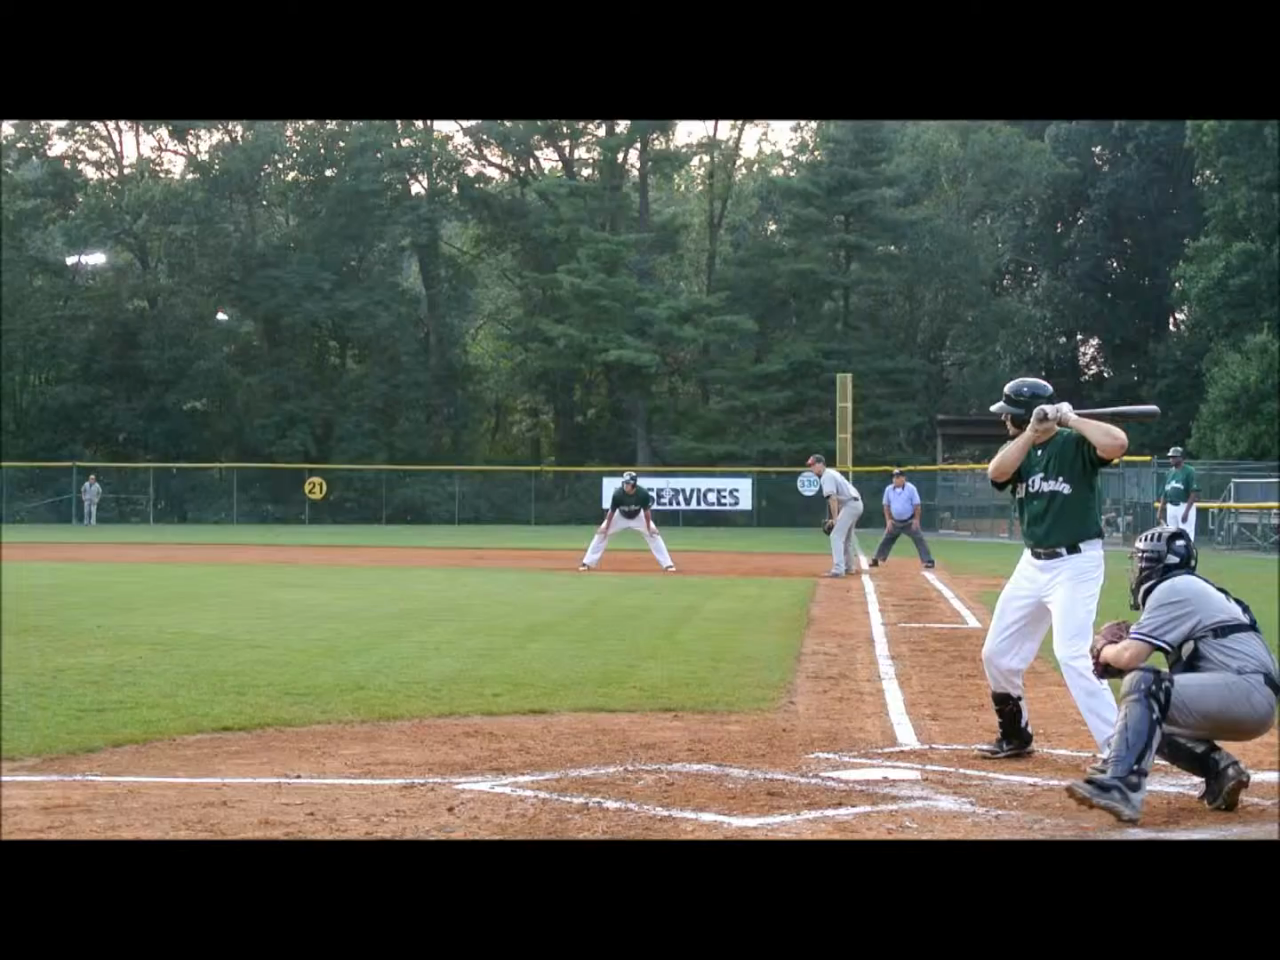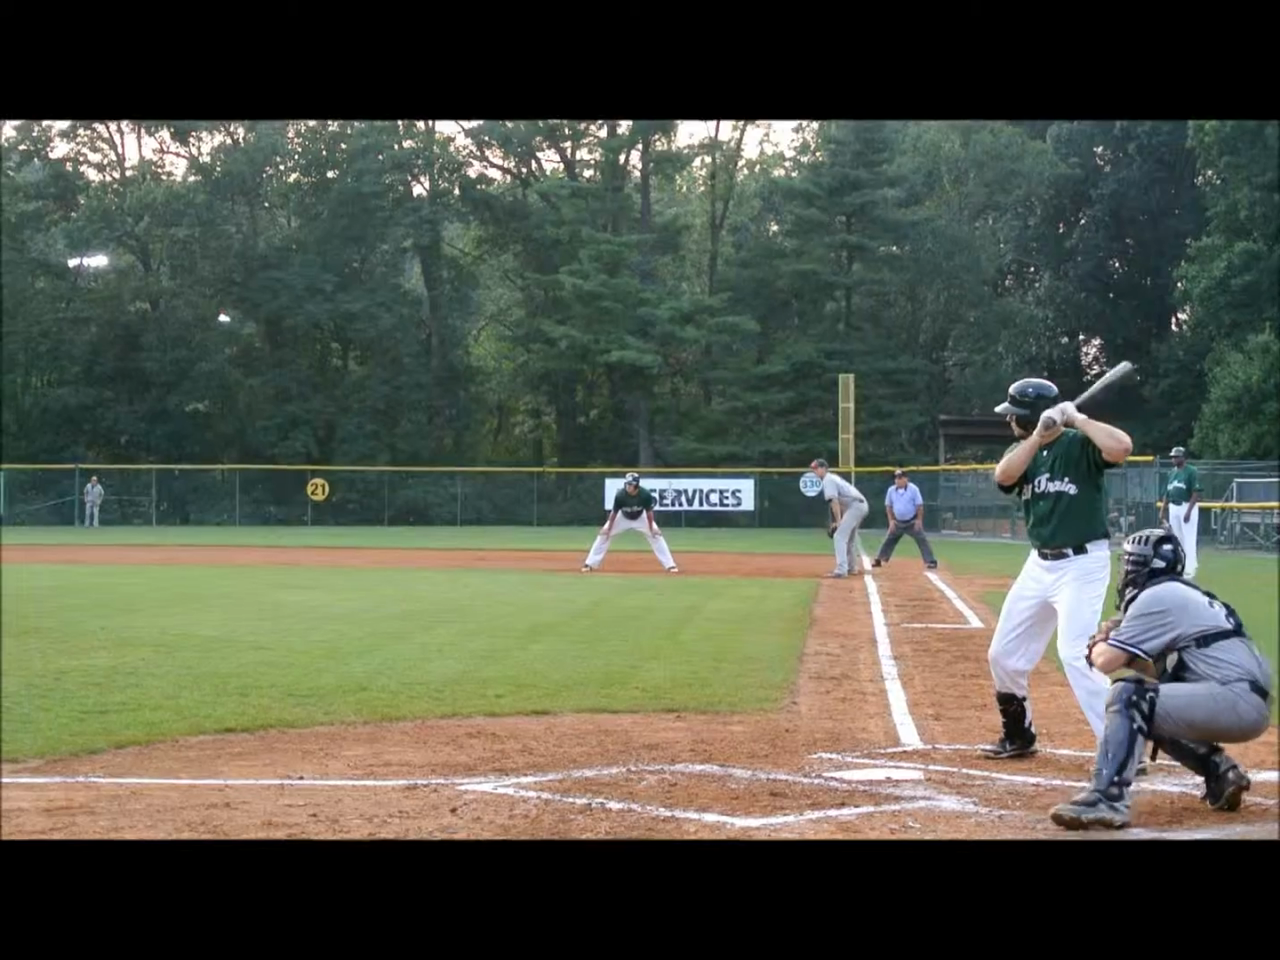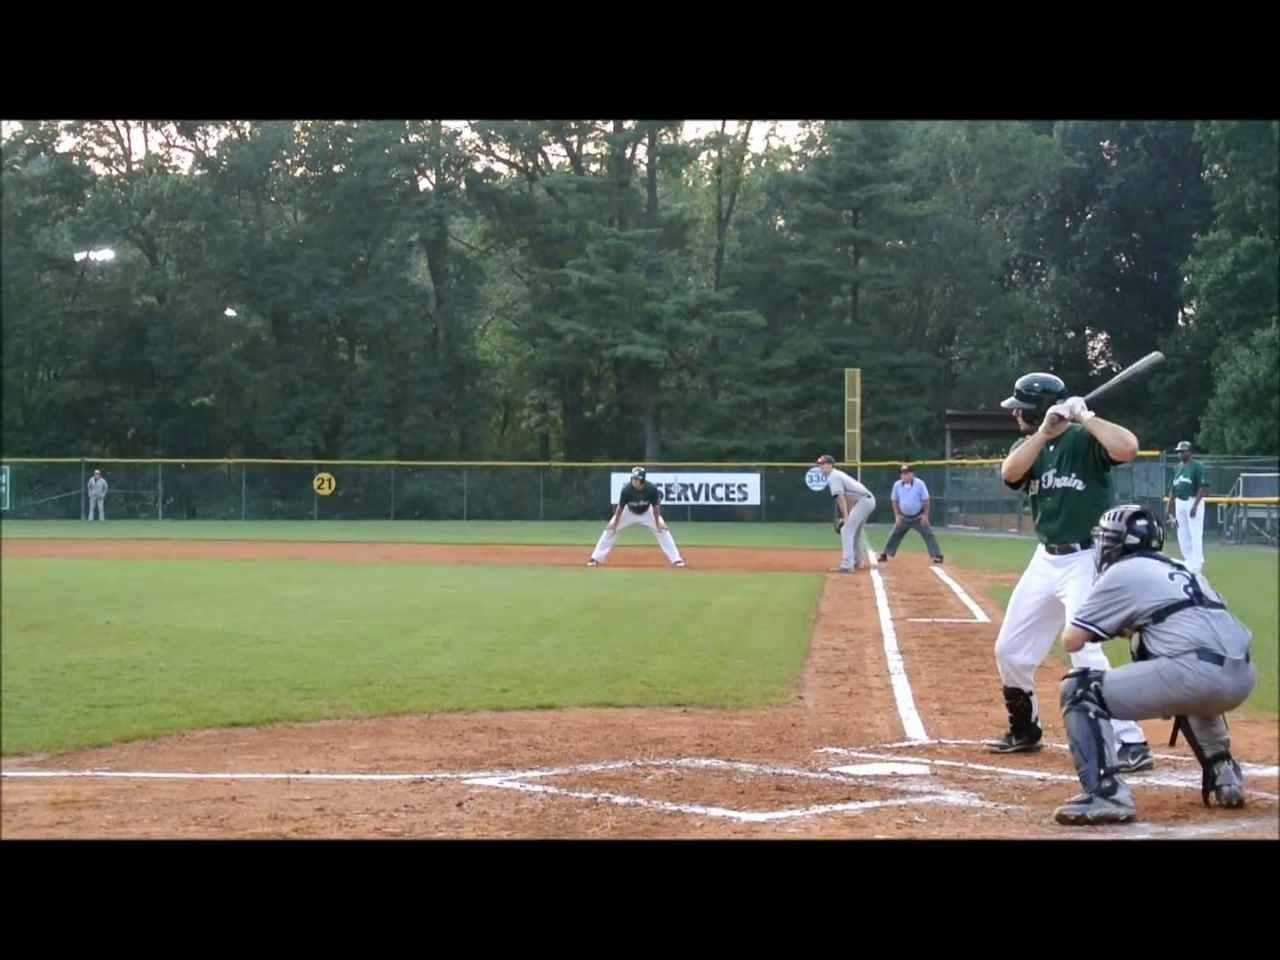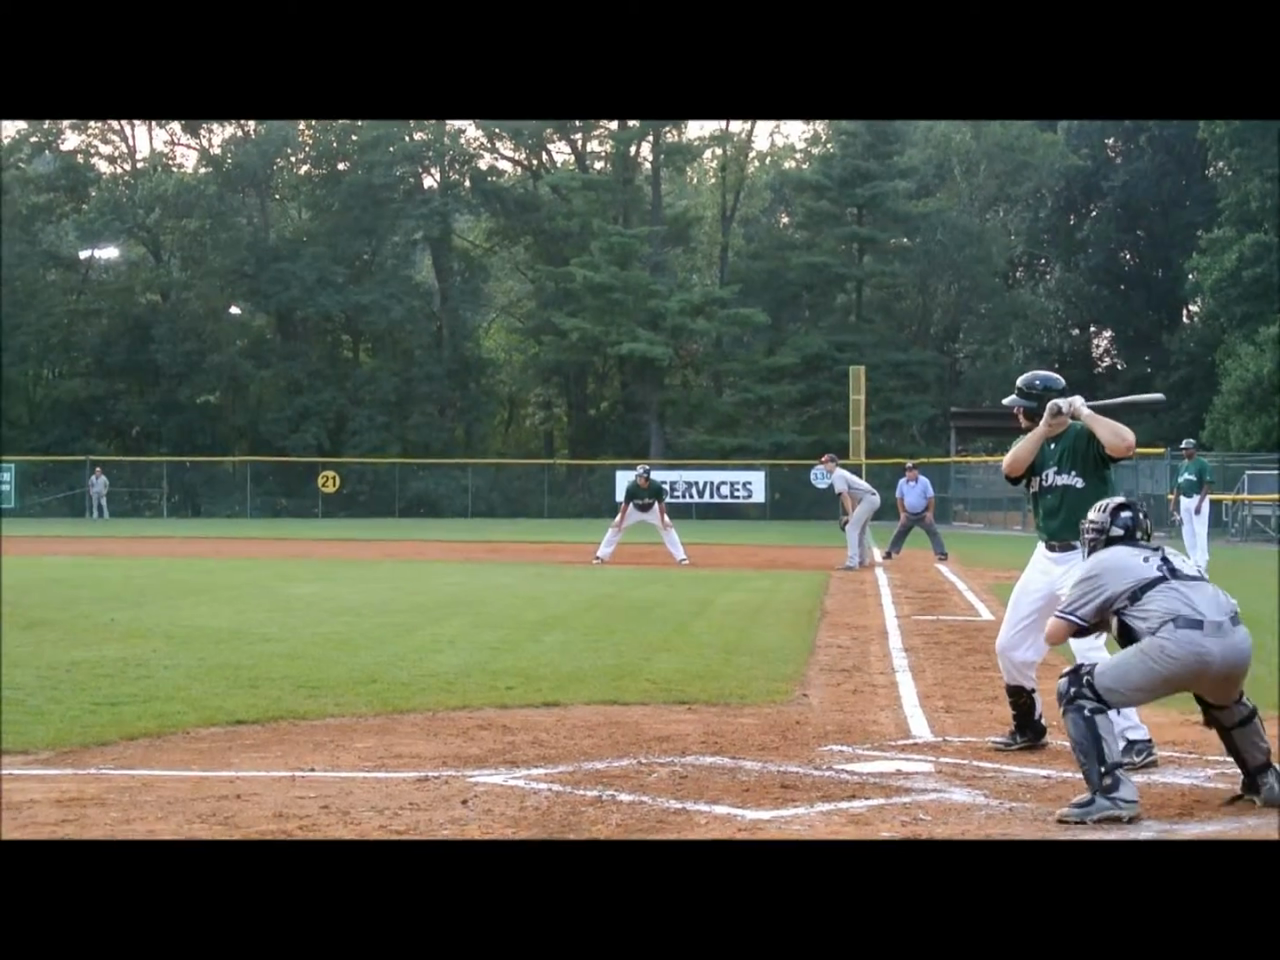
dt=0.3s
person 1, frame 1
left shoulder: (1076, 444)
right shoulder: (1018, 447)
left elbow: (1118, 443)
right elbow: (996, 473)
left wrist: (1070, 419)
right wrist: (1033, 432)
left hip: (1076, 564)
right hip: (1032, 564)
left knee: (1072, 655)
right knee: (998, 653)
right ankle: (1015, 734)
person 1, frame 2
left shoulder: (1080, 444)
right shoulder: (1023, 449)
left elbow: (1121, 446)
right elbow: (1003, 477)
left wrist: (1078, 418)
right wrist: (1040, 435)
left hip: (1082, 564)
right hip: (1039, 565)
left knee: (1075, 655)
right knee: (1004, 654)
right ankle: (1019, 734)
person 1, frame 3
left shoulder: (1086, 439)
right shoulder: (1029, 443)
left elbow: (1128, 447)
right elbow: (1010, 473)
left wrist: (1084, 416)
right wrist: (1046, 431)
left hip: (1089, 560)
right hip: (1046, 560)
left knee: (1084, 651)
right knee: (1010, 648)
left ankle: (1132, 744)
right ankle: (1025, 730)
person 1, frame 4
left shoulder: (1086, 436)
right shoulder: (1030, 441)
left elbow: (1125, 444)
right elbow: (1011, 468)
left wrist: (1082, 412)
right wrist: (1045, 426)
right hip: (1046, 557)
left knee: (1087, 651)
right knee: (1011, 646)
left ankle: (1136, 740)
right ankle: (1029, 726)
person 2, frame 1
left shoulder: (1175, 588)
right shoulder: (1193, 591)
left elbow: (1130, 656)
right elbow: (1187, 680)
left wrist: (1105, 650)
right wrist: (1120, 663)
left hip: (1248, 693)
right hip: (1250, 701)
left knee: (1142, 688)
right knee: (1151, 722)
left ankle: (1121, 787)
right ankle: (1221, 770)
person 2, frame 2
left shoulder: (1158, 597)
right shoulder: (1182, 596)
left elbow: (1107, 662)
right elbow: (1175, 676)
left wrist: (1099, 645)
right wrist: (1133, 660)
left hip: (1237, 703)
right hip: (1248, 706)
left knee: (1128, 696)
right knee: (1143, 719)
left ankle: (1108, 799)
right ankle: (1220, 771)
person 2, frame 3
left shoulder: (1121, 573)
right shoulder: (1175, 569)
left elbow: (1072, 641)
left wrist: (1098, 624)
right wrist: (1122, 624)
left hip: (1198, 671)
right hip: (1242, 676)
left knee: (1079, 691)
left ankle: (1107, 795)
right ankle: (1224, 777)
person 2, frame 4
left shoulder: (1101, 563)
right shoulder: (1166, 555)
left elbow: (1054, 635)
right wrist: (1111, 618)
left hip: (1184, 644)
right hip: (1237, 640)
left knee: (1075, 689)
right knee: (1220, 694)
left ankle: (1112, 795)
